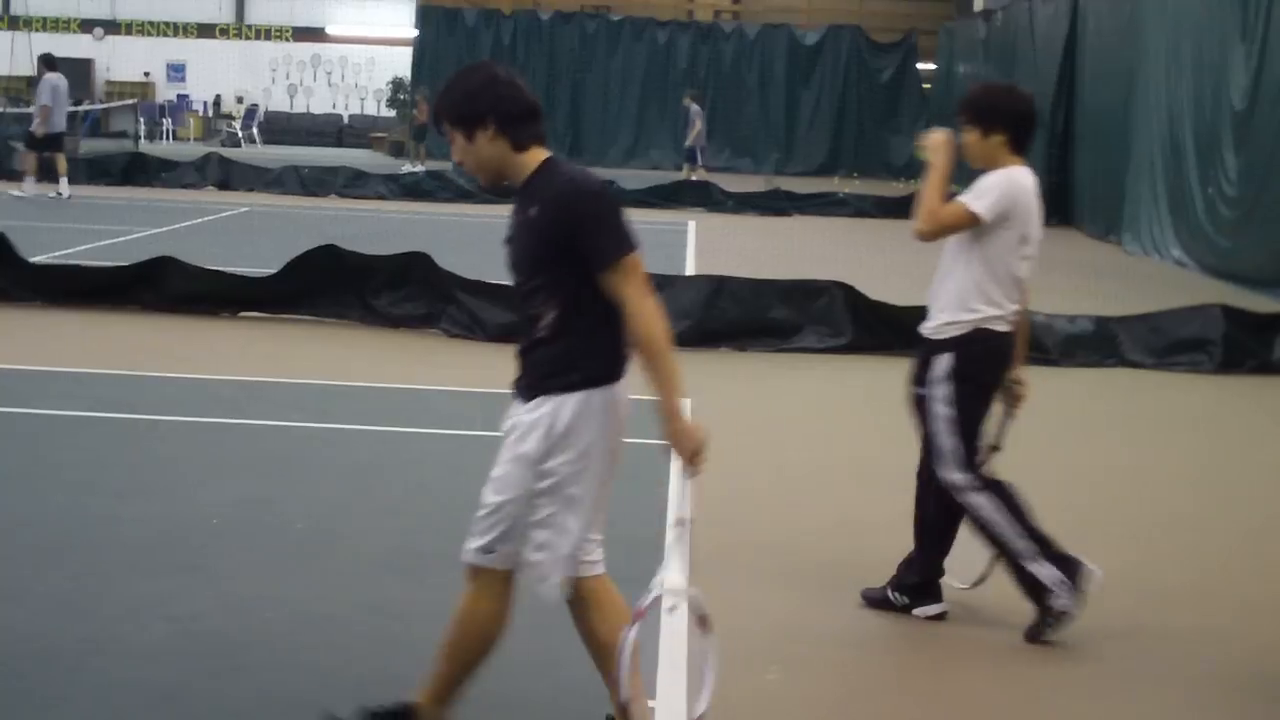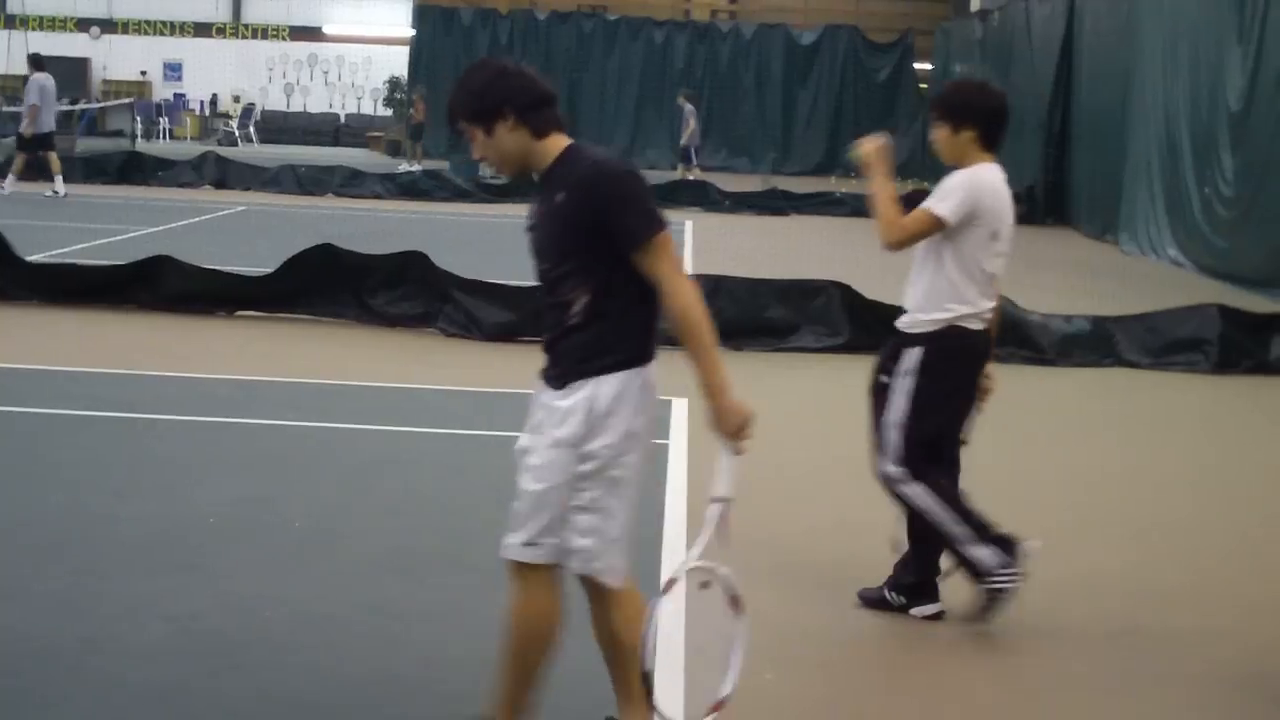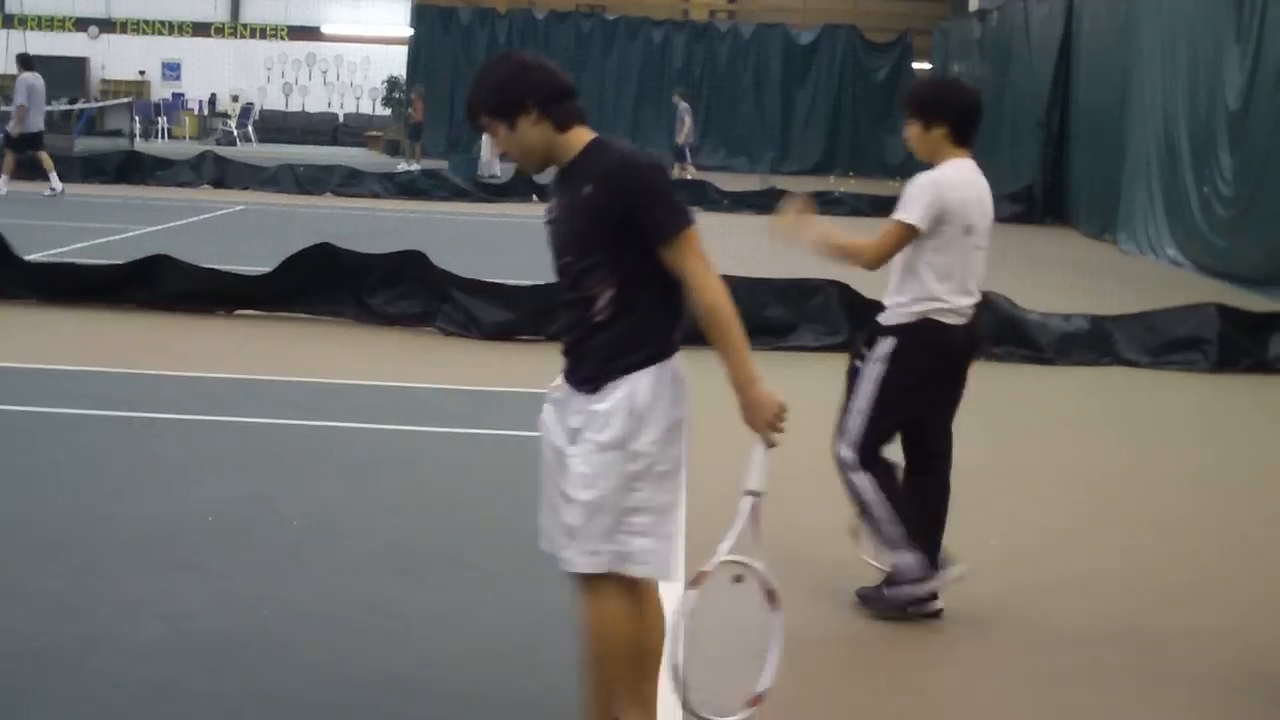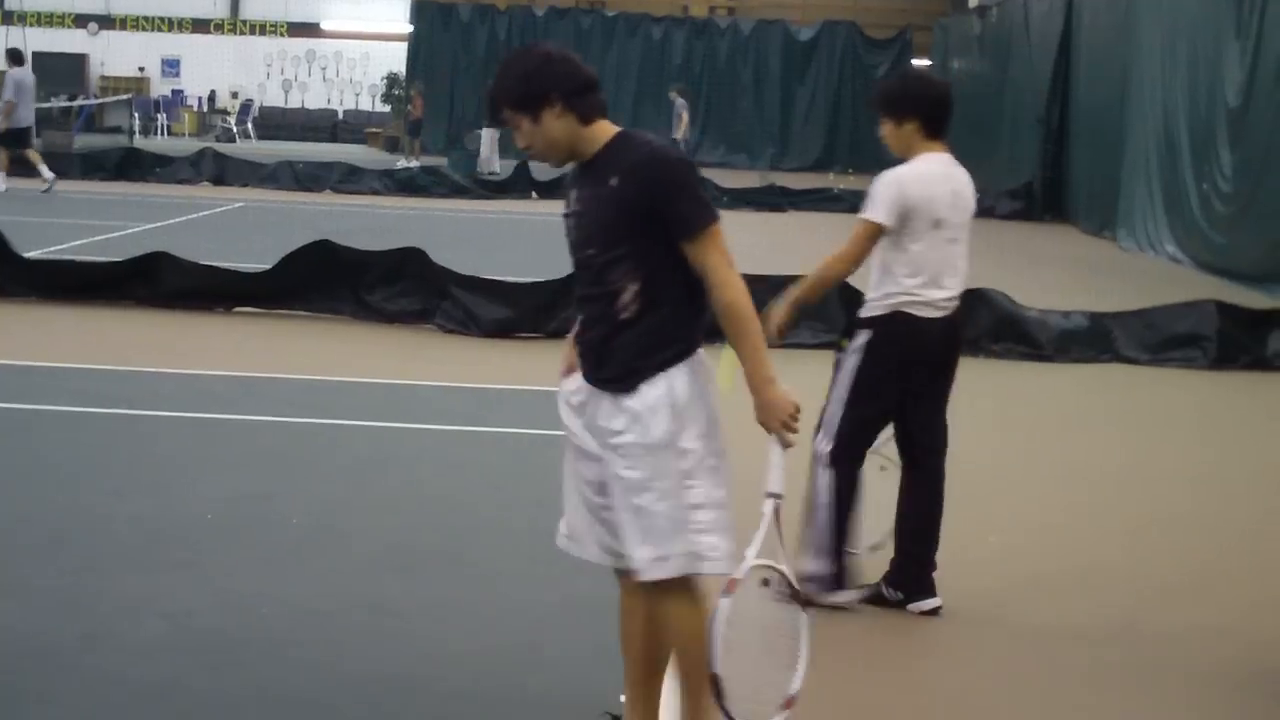
dt=0.1s
person 1, frame 1
left shoulder: (575, 194)
right shoulder: (536, 199)
left elbow: (638, 304)
left wrist: (674, 411)
left hip: (571, 407)
right hip: (553, 403)
left knee: (491, 564)
right knee: (576, 568)
person 1, frame 2
left shoulder: (605, 182)
right shoulder: (549, 192)
left elbow: (671, 283)
left wrist: (719, 393)
left hip: (604, 394)
right hip: (566, 391)
left knee: (533, 560)
right knee: (599, 569)
person 1, frame 3
left shoulder: (629, 173)
right shoulder: (565, 186)
left elbow: (699, 278)
left wrist: (748, 384)
left hip: (632, 394)
right hip: (578, 395)
left knee: (605, 572)
right knee: (613, 572)
person 1, frame 4
left shoulder: (655, 166)
right shoulder: (582, 180)
left elbow: (720, 277)
left wrist: (764, 385)
right wrist: (579, 339)
left hip: (660, 393)
right hip: (596, 393)
left knee: (668, 572)
right knee: (635, 570)
person 2, frame 1
left shoulder: (1002, 184)
right shoulder: (1017, 188)
left elbow: (927, 225)
right elbow: (1016, 294)
left wrist: (938, 163)
right wrist: (1014, 364)
left hip: (959, 348)
right hip: (978, 344)
left knee: (957, 476)
right knee: (941, 469)
left ankle: (1054, 577)
right ankle: (917, 585)
person 2, frame 2
left shoulder: (966, 185)
right shoulder: (995, 188)
left elbow: (895, 235)
left wrist: (878, 169)
right wrist: (978, 362)
left hip: (930, 343)
right hip: (966, 339)
left knee: (899, 465)
right knee: (927, 463)
left ankle: (993, 555)
right ankle: (915, 585)
person 2, frame 3
left shoulder: (933, 185)
right shoulder: (975, 184)
left elbow: (872, 255)
left wrist: (808, 230)
left hip: (911, 336)
right hip: (955, 333)
left knee: (856, 451)
right knee: (928, 461)
left ankle: (913, 565)
right ankle: (919, 581)
person 2, frame 4
left shoulder: (899, 182)
right shoulder: (960, 181)
left elbow: (847, 261)
left wrist: (787, 302)
left hip: (893, 331)
right hip: (944, 328)
left knee: (837, 449)
right knee: (924, 457)
left ankle: (827, 571)
right ankle: (912, 582)
